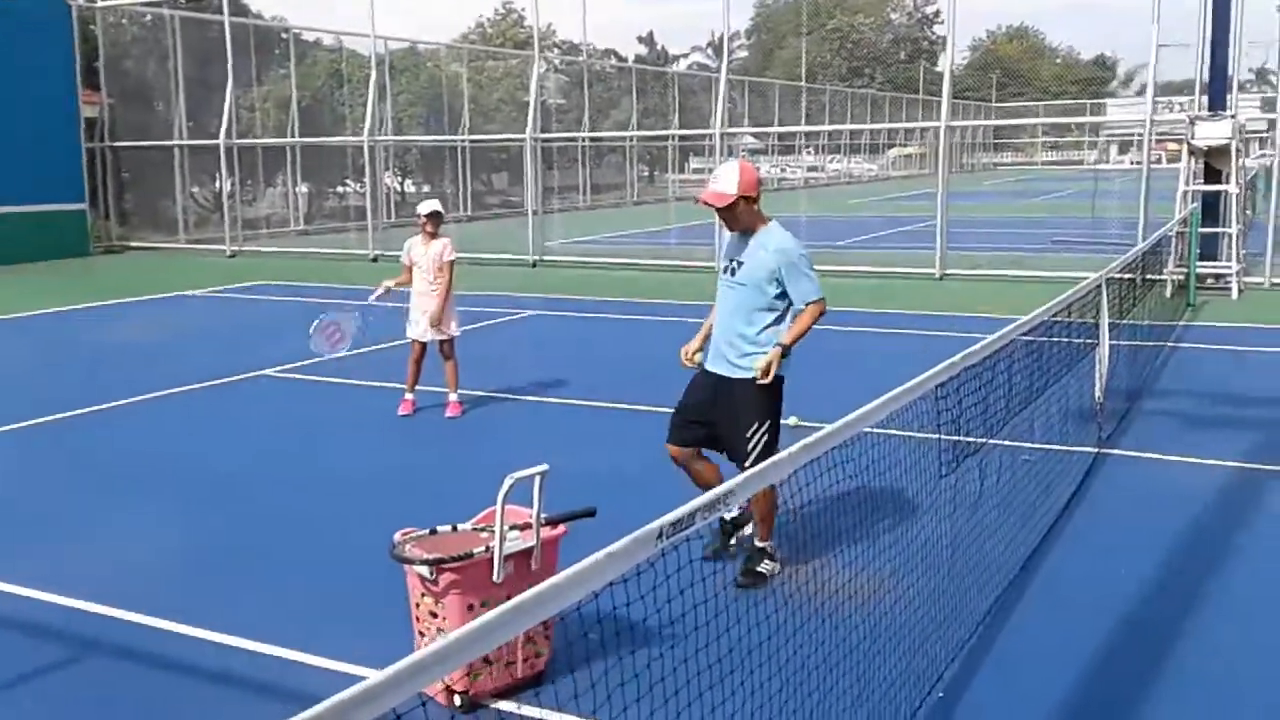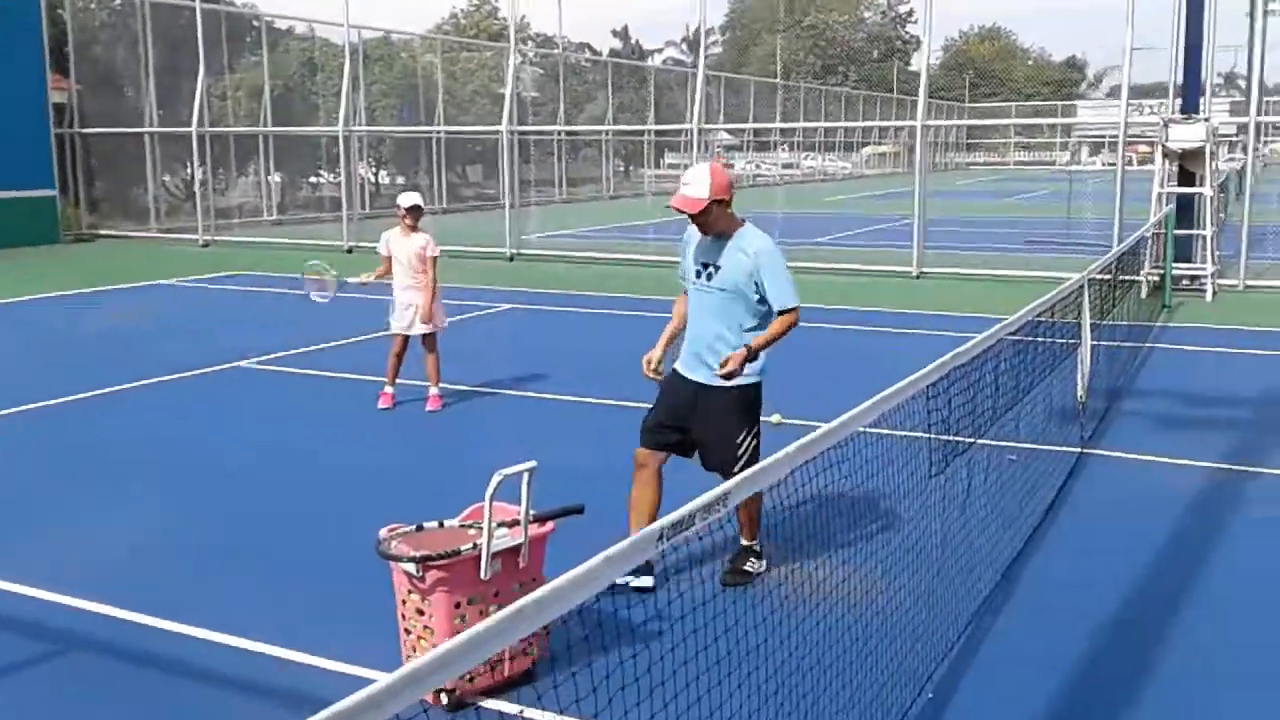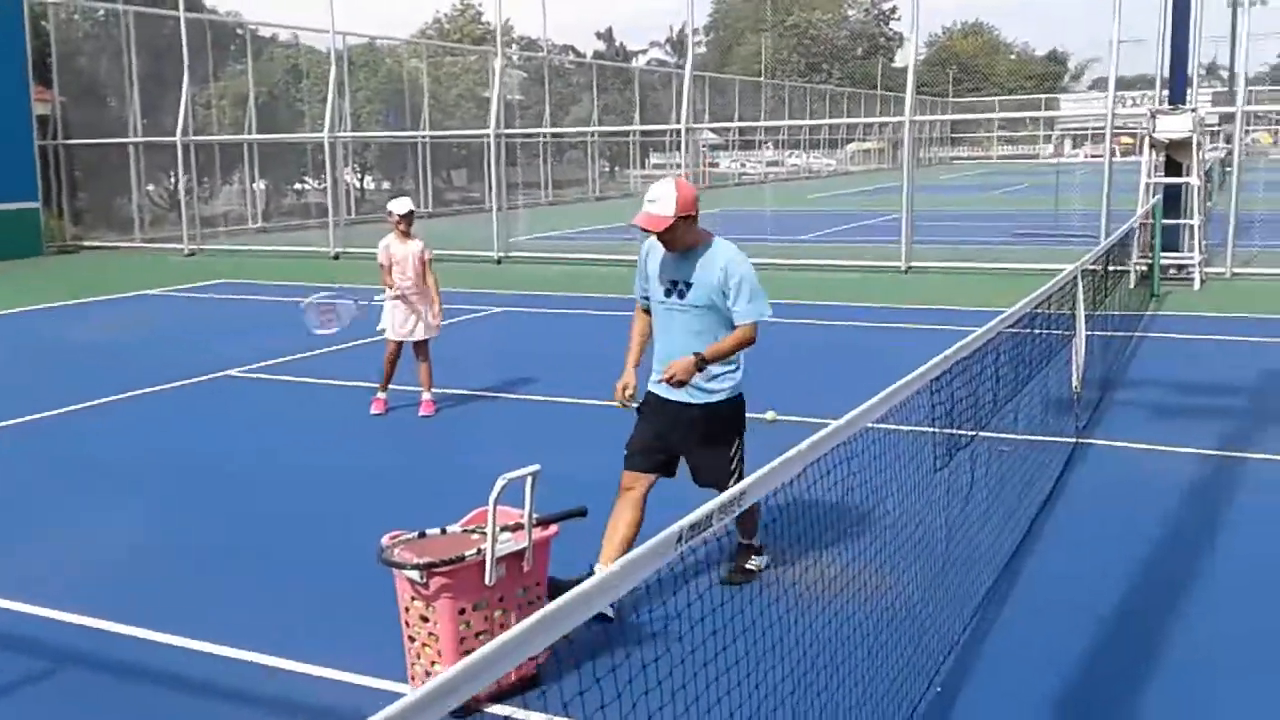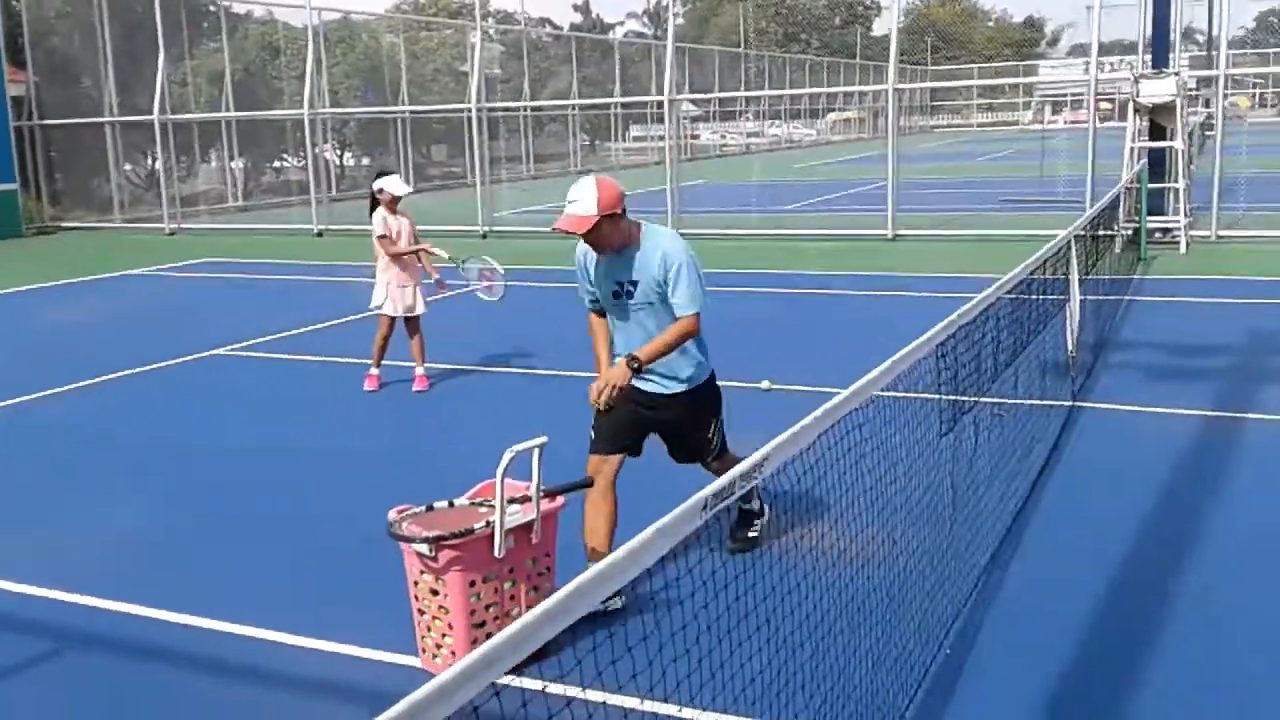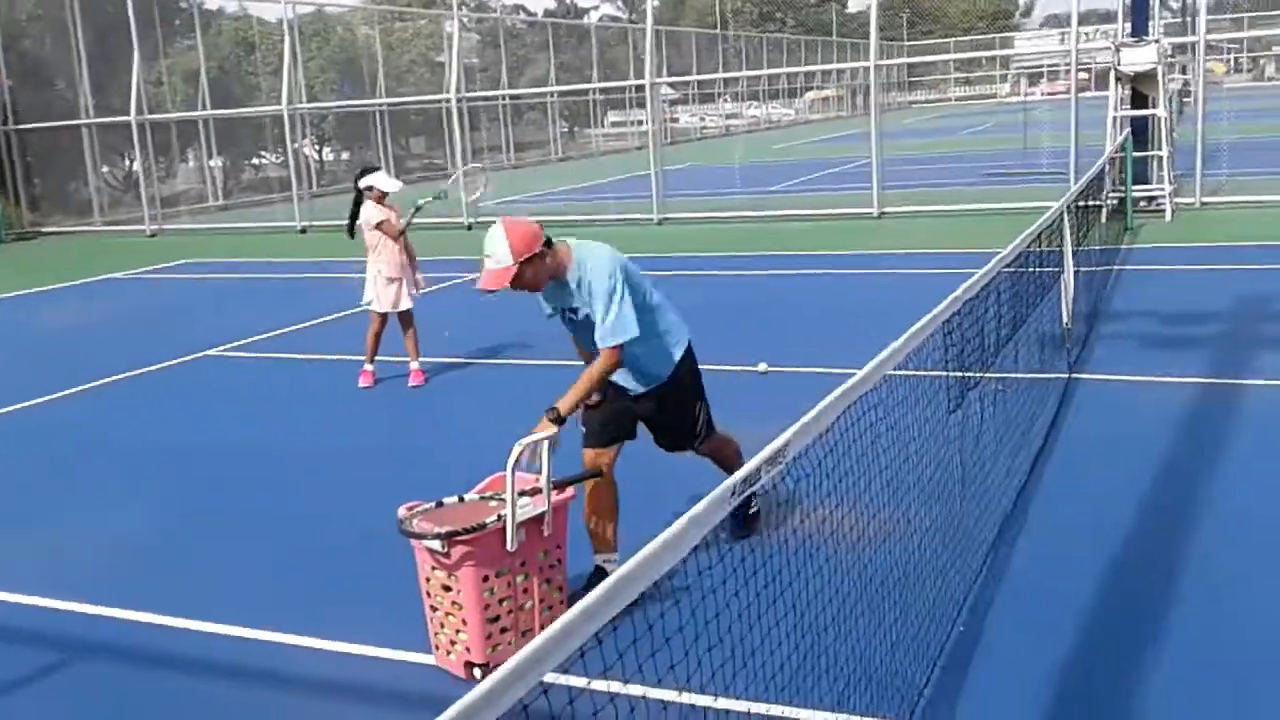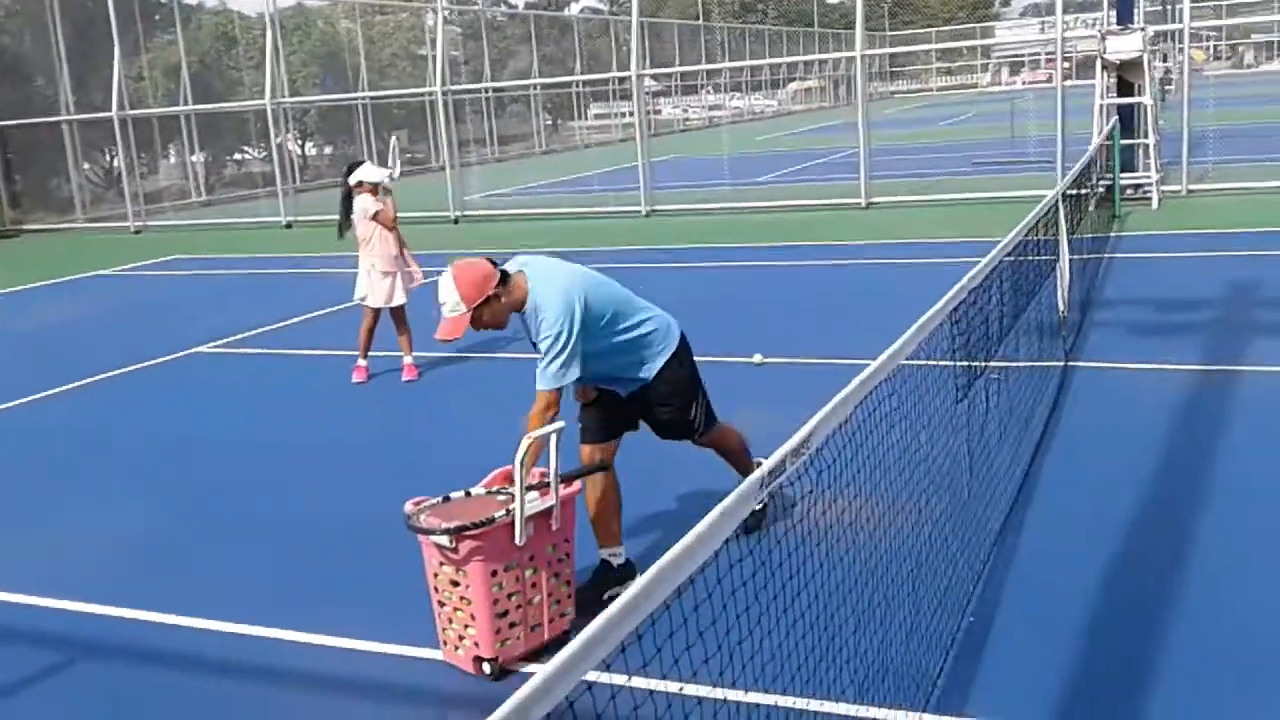
dt=0.2s
person 1, frame 1
left shoulder: (781, 247)
right shoulder: (732, 238)
left elbow: (815, 306)
left wrist: (781, 349)
right wrist: (701, 338)
left hip: (755, 377)
right hip: (715, 369)
left knee: (755, 468)
right knee: (680, 449)
left ankle: (763, 550)
right ankle: (734, 516)
person 1, frame 2
left shoulder: (759, 249)
right shoulder: (693, 238)
left elbow: (788, 315)
left wrist: (748, 351)
right wrist: (662, 345)
left hip: (732, 384)
right hip: (686, 374)
left knee: (737, 475)
right knee: (646, 458)
left ankle: (750, 550)
right ankle: (638, 559)
person 1, frame 3
left shoulder: (729, 262)
right shoulder: (652, 252)
left elbow: (748, 331)
left wrist: (698, 360)
right wrist: (630, 367)
left hip: (715, 399)
right hip: (661, 394)
left knee: (729, 487)
right knee: (632, 484)
left ankle: (750, 547)
person 1, frame 4
left shoulder: (669, 250)
right shoulder: (586, 254)
left elbow: (690, 324)
left wrist: (632, 362)
right wrist: (605, 369)
left hip: (685, 382)
right hip: (625, 384)
left knee: (714, 461)
right knee: (600, 469)
left ankle: (751, 508)
person 1, frame 5
left shoulder: (599, 270)
right shoulder: (543, 274)
left elbow: (611, 355)
left wrist: (556, 414)
right wrist: (588, 384)
left hip: (664, 366)
right hip: (612, 377)
left knee: (704, 443)
right knee: (594, 463)
left ankle: (748, 492)
right ankle: (608, 568)
person 1, frame 6
left shoulder: (555, 305)
right shoulder: (516, 273)
left elbow: (546, 406)
right wrist: (582, 379)
left hip: (659, 360)
right hip: (609, 367)
left knee: (706, 434)
right knee: (593, 457)
right ankle: (615, 565)
person 2, frame 1
left shoulder: (445, 244)
right shoulder: (411, 244)
left elbow: (447, 279)
right elbow: (408, 276)
left wrist: (439, 308)
right wrist: (393, 282)
left hip: (440, 306)
right hip: (418, 307)
left knee: (448, 353)
right knee: (416, 354)
left ankle: (453, 399)
right ankle: (408, 397)
person 2, frame 2
left shoulder: (425, 239)
right shoulder: (389, 237)
left elbow: (431, 274)
right elbow: (387, 267)
left wrist: (428, 304)
right wrist: (374, 275)
left hip: (425, 300)
right hip: (402, 300)
left knee: (430, 347)
right knee: (398, 348)
left ankle: (434, 392)
right ankle: (388, 390)
person 2, frame 3
left shoulder: (419, 244)
right shoulder: (386, 244)
left elbow: (429, 276)
right elbow: (387, 277)
left wrist: (436, 303)
right wrist: (394, 288)
left hip: (421, 305)
right hip: (397, 307)
left knee: (423, 354)
right knee: (392, 354)
left ankle: (427, 397)
right ankle: (380, 396)
person 2, frame 4
left shoulder: (404, 217)
right shoulder: (380, 218)
left elbow: (419, 248)
right elbow: (390, 250)
left wrist: (433, 272)
right wrist: (418, 248)
left hip: (411, 280)
right hip: (390, 281)
left knee: (414, 328)
right knee: (385, 329)
left ankle: (420, 372)
right ankle: (374, 372)
person 2, frame 5
left shoulder: (390, 209)
right shoulder: (369, 210)
left elbow: (404, 241)
right elbow: (396, 234)
left wrist: (415, 270)
left hip: (401, 273)
right hip: (381, 275)
left knee: (408, 321)
right knee: (377, 324)
left ankle: (415, 367)
right ankle: (368, 368)
person 2, frame 6
left shoulder: (379, 201)
right shoulder: (364, 202)
left elbow: (396, 235)
right elbow: (391, 223)
left wrist: (411, 263)
right wrist: (389, 198)
left hip: (394, 267)
right hip: (374, 269)
left knee: (400, 316)
right knee: (371, 319)
left ankle: (408, 361)
right ankle: (361, 363)
